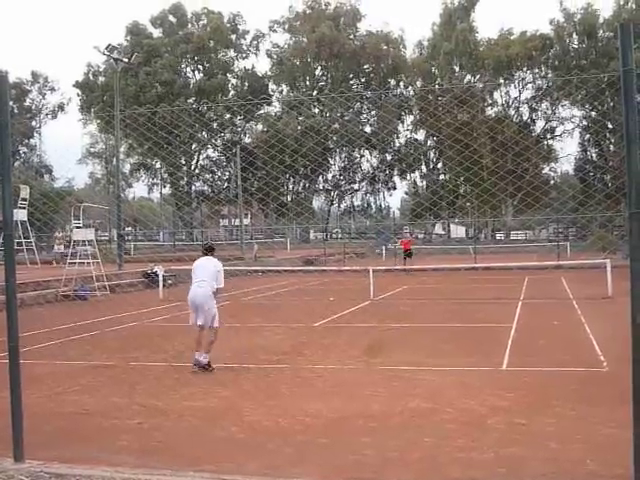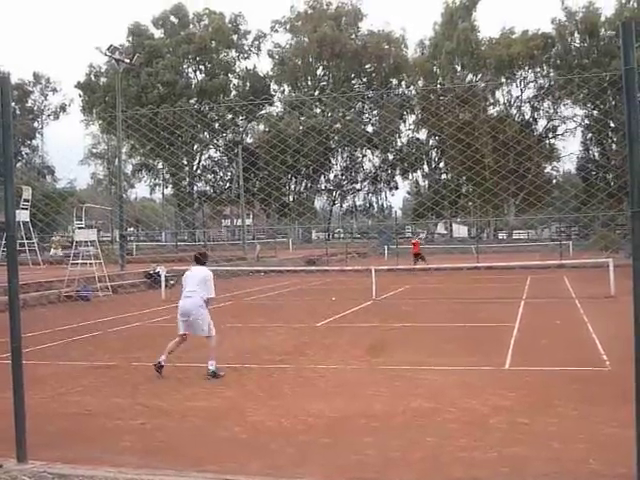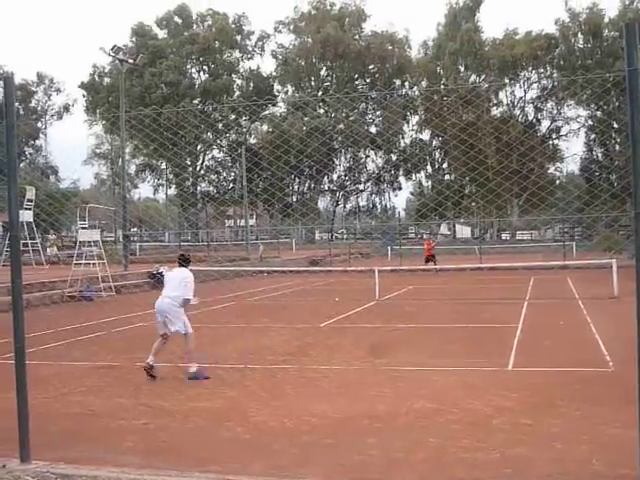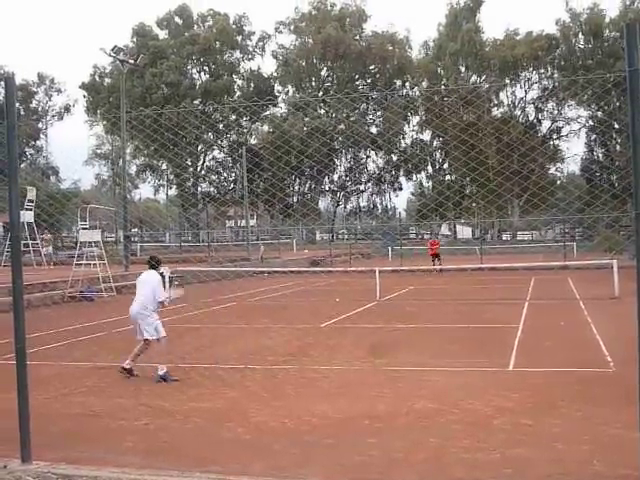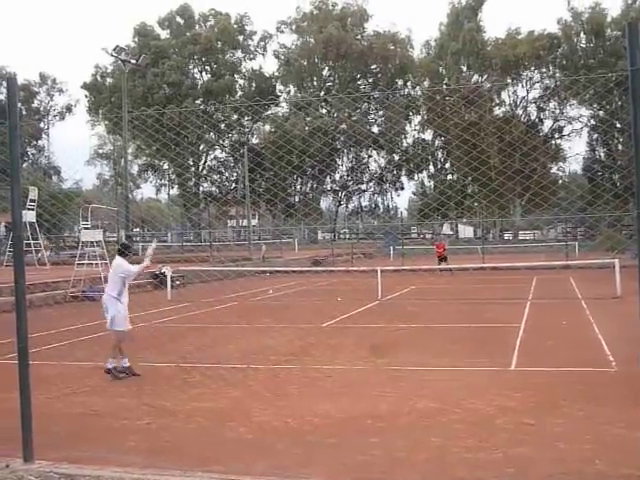
dt=0.2s
person 1, frame 1
left shoulder: (196, 263)
right shoulder: (217, 264)
right elbow: (219, 287)
right wrist: (213, 295)
left hip: (192, 295)
right hip: (206, 296)
left knee: (201, 328)
right knee: (213, 329)
left ankle: (198, 358)
right ankle: (203, 361)
person 1, frame 2
left shoulder: (187, 273)
right shoulder: (207, 273)
right elbow: (210, 297)
right wrist: (205, 307)
left hip: (183, 305)
right hip: (197, 306)
left knee: (181, 338)
right knee: (211, 337)
left ankle: (161, 362)
right ankle: (212, 369)
person 1, frame 3
left shoulder: (168, 273)
right shoulder: (188, 275)
right elbow: (188, 298)
right wrist: (184, 306)
left hip: (160, 304)
right hip: (173, 307)
left knee: (163, 337)
right knee: (188, 336)
left ankle: (149, 363)
right ankle: (193, 371)
person 1, frame 4
left shoulder: (141, 277)
right shoulder: (156, 277)
right elbow: (161, 300)
left wrist: (163, 296)
right wrist: (164, 300)
left hip: (135, 310)
right hip: (145, 312)
left knee: (146, 342)
right knee: (162, 340)
left ankle: (127, 366)
right ankle: (162, 373)
person 1, frame 5
left shoulder: (119, 263)
right shoulder: (120, 263)
left elbow: (130, 275)
right elbow: (137, 271)
left wrist: (144, 264)
right wrist: (147, 259)
left hip: (118, 301)
right hip: (114, 301)
left knee: (122, 333)
right knee: (119, 334)
left ankle: (124, 365)
right ankle: (111, 366)
